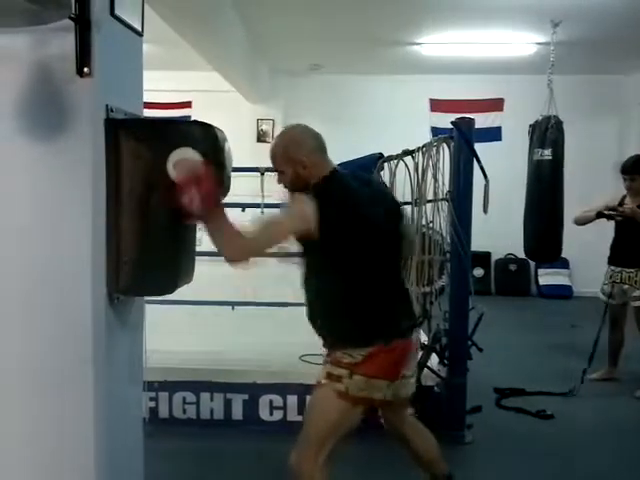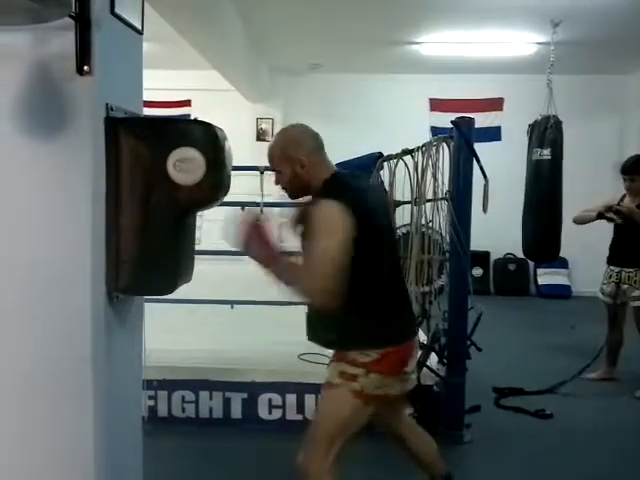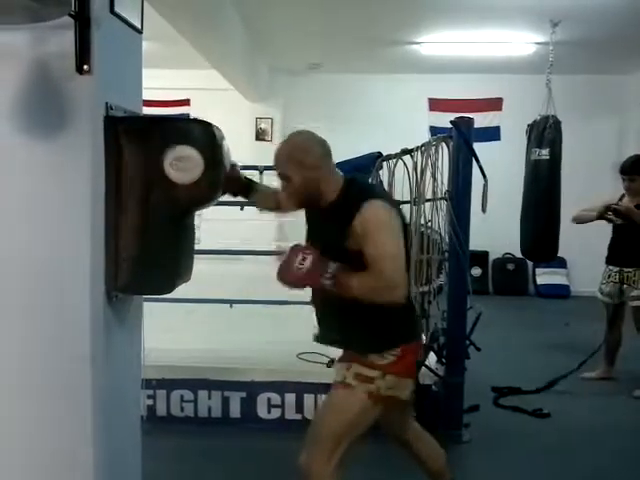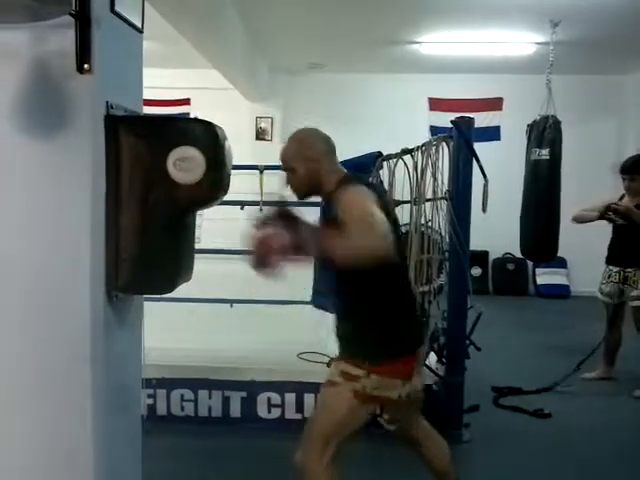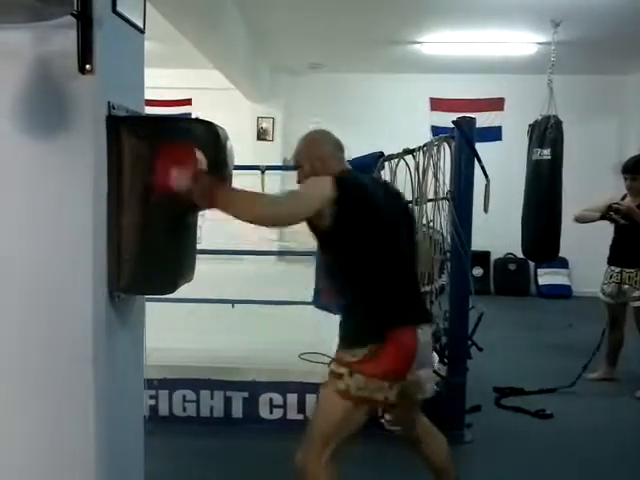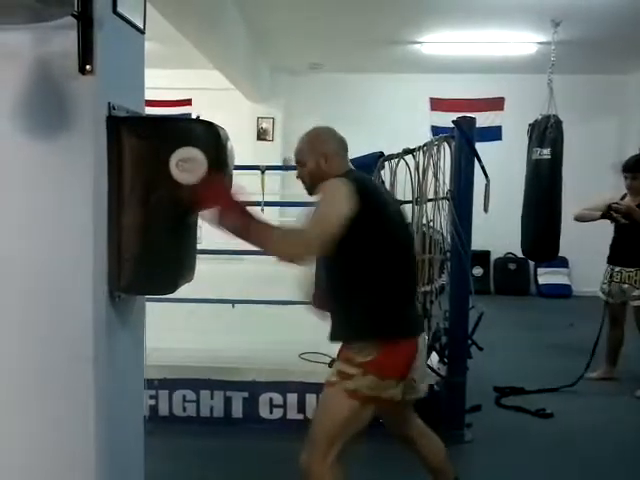
dt=0.1s
person 1, frame 1
left shoulder: (311, 203)
right shoulder: (374, 188)
left elbow: (237, 250)
left wrist: (205, 210)
left hip: (364, 349)
right hip: (400, 336)
right knee: (399, 421)
person 1, frame 2
left shoulder: (330, 208)
right shoulder: (362, 188)
left elbow: (321, 291)
left wrist: (268, 255)
right wrist: (307, 222)
left hip: (371, 349)
right hip: (395, 337)
right knee: (396, 421)
person 1, frame 3
left shoulder: (371, 209)
right shoulder: (321, 201)
left elbow: (392, 289)
right elbow: (280, 201)
left wrist: (326, 275)
right wrist: (238, 184)
left hip: (383, 350)
right hip: (395, 340)
right knee: (402, 426)
person 1, frame 4
left shoulder: (352, 196)
right shoulder: (344, 195)
left elbow: (376, 243)
right elbow: (344, 242)
left wrist: (305, 240)
right wrist: (295, 226)
left hip: (377, 352)
right hip: (400, 341)
right knee: (412, 425)
person 1, frame 5
left shoulder: (328, 188)
right shoulder: (387, 193)
left elbow: (271, 211)
left wrist: (199, 187)
left hip: (374, 342)
right hip: (408, 330)
right knee: (412, 421)
person 1, frame 6
left shoulder: (340, 190)
right shoulder: (369, 194)
left elbow: (302, 247)
left wrist: (235, 217)
left hip: (376, 345)
right hip: (402, 336)
right knee: (405, 425)
person 2, frame 1
right shoulder: (617, 201)
right elbow: (578, 219)
right wrist: (599, 213)
right hip: (616, 269)
right knee: (615, 322)
right ankle: (610, 369)
person 2, frame 2
right shoulder: (616, 201)
right elbow: (577, 218)
right wrist: (599, 214)
right hip: (615, 269)
right knee: (614, 322)
right ankle: (609, 368)
person 2, frame 3
right shoulder: (615, 201)
right elbow: (576, 217)
right wrist: (600, 215)
right hip: (613, 268)
right knee: (612, 321)
right ankle: (607, 368)
person 2, frame 4
right shoulder: (615, 201)
right elbow: (577, 217)
right wrist: (601, 215)
right hip: (613, 268)
right knee: (612, 321)
right ankle: (607, 368)
person 2, frame 5
right shoulder: (617, 200)
right elbow: (578, 216)
right wrist: (603, 215)
right hip: (615, 269)
right knee: (614, 321)
right ankle: (609, 369)
person 2, frame 6
right shoulder: (617, 200)
right elbow: (578, 215)
right wrist: (604, 214)
right hip: (615, 268)
right knee: (614, 321)
right ankle: (609, 368)
